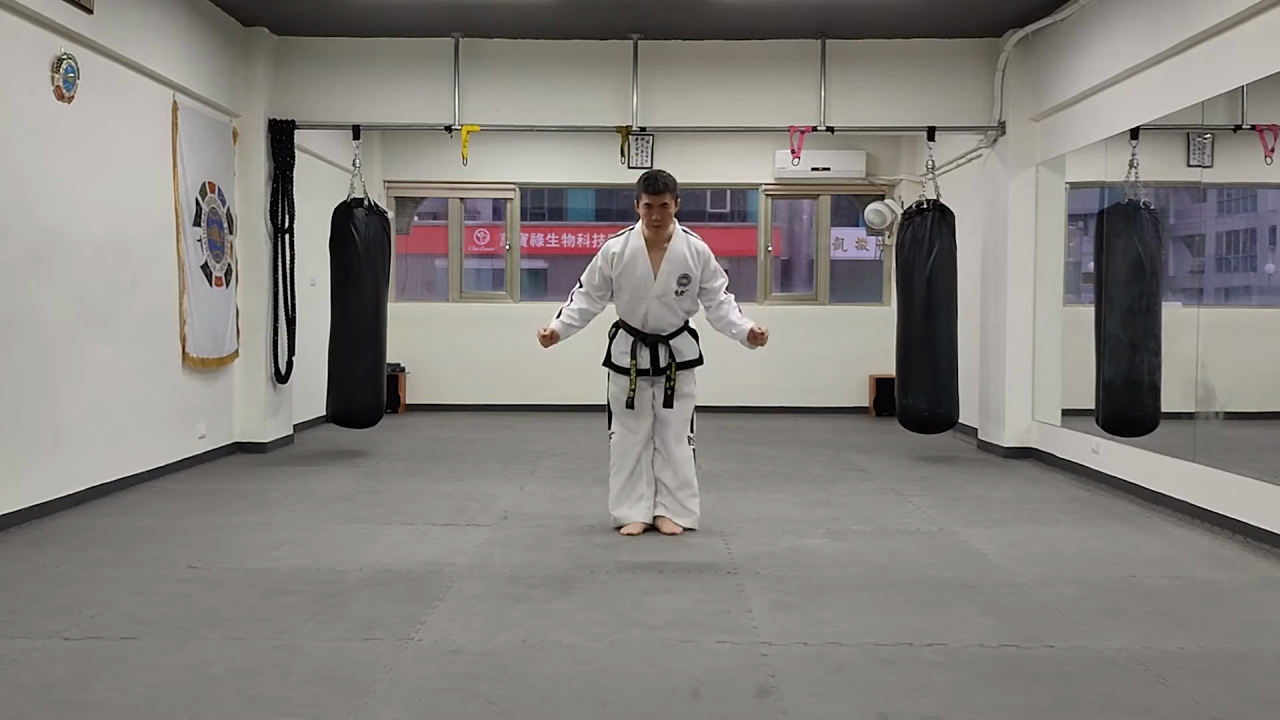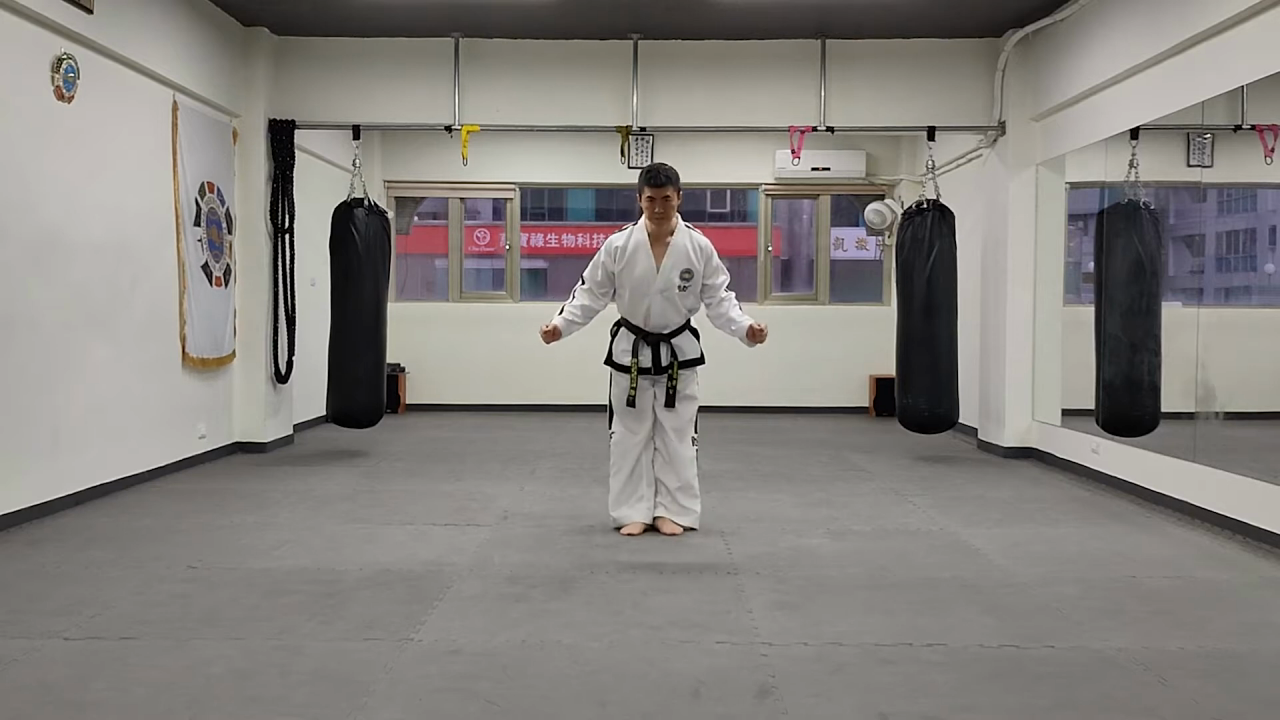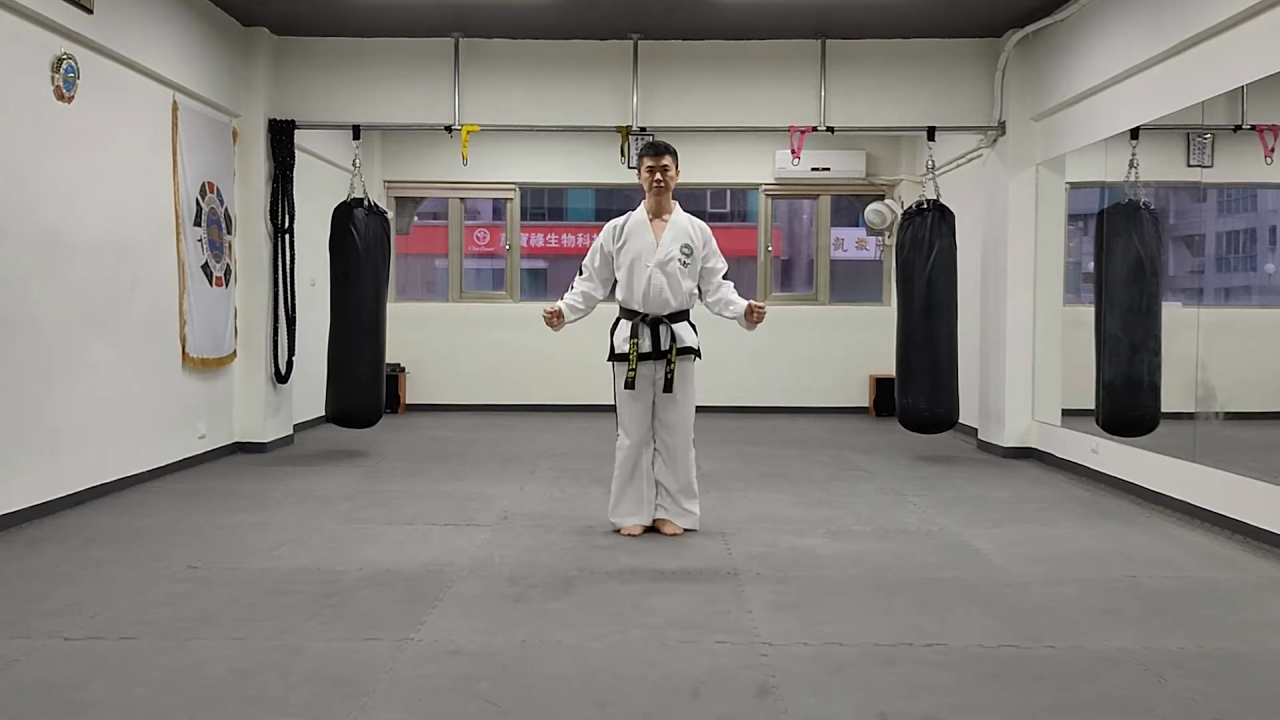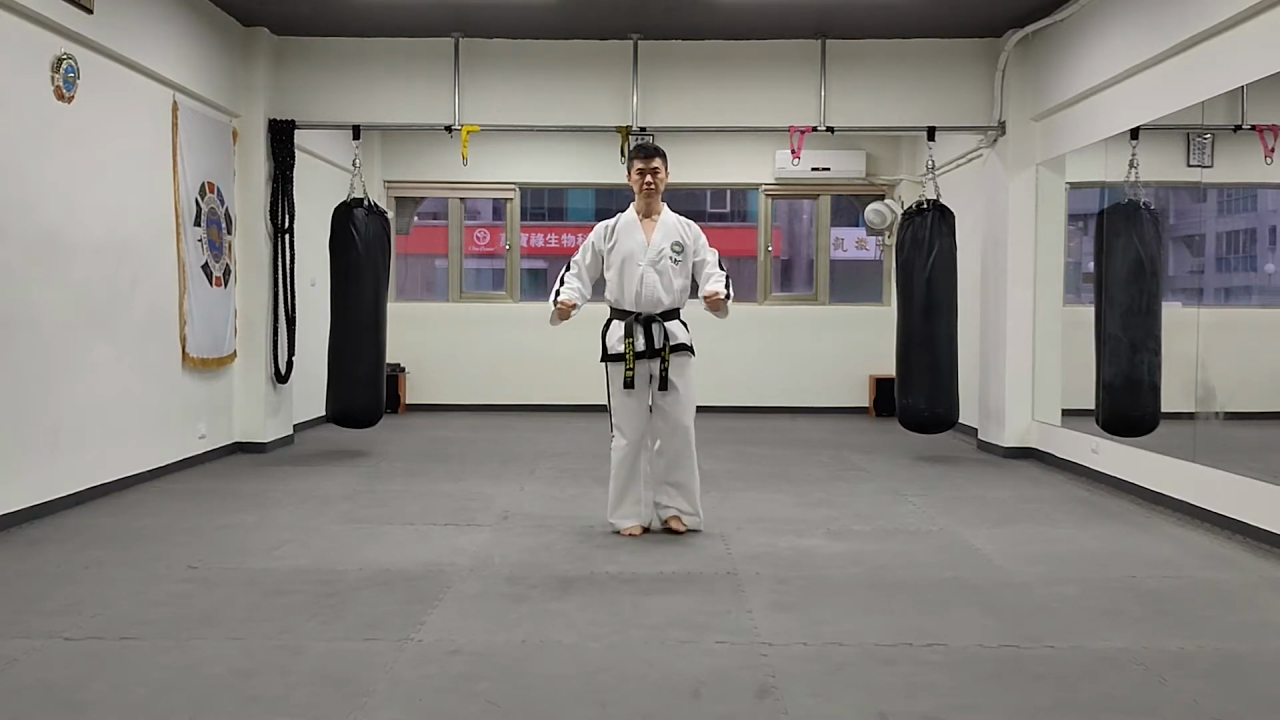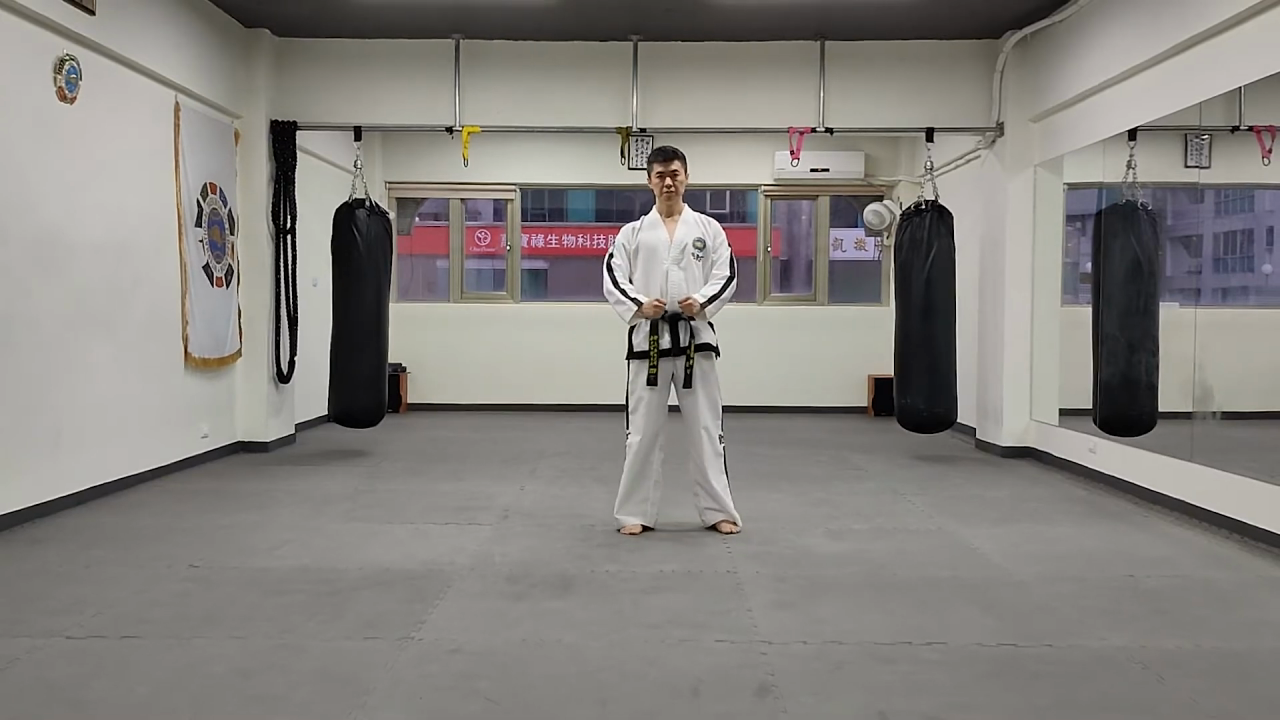
dt=0.7s
person 1, frame 1
left shoulder: (696, 250)
right shoulder: (615, 250)
left elbow: (718, 301)
right elbow: (588, 297)
left wrist: (747, 331)
right wrist: (557, 328)
left hip: (677, 352)
right hip: (629, 351)
left knee: (674, 435)
right knee: (630, 434)
left ankle: (671, 511)
right ankle: (634, 511)
person 1, frame 2
left shoulder: (699, 246)
right shoulder: (619, 245)
left elbow: (719, 298)
right elbow: (591, 293)
left wrist: (745, 327)
right wrist: (560, 324)
left hip: (679, 350)
right hip: (631, 349)
left knee: (677, 436)
right knee: (630, 434)
left ankle: (671, 511)
right ankle: (634, 512)
person 1, frame 3
left shoulder: (696, 231)
right shoulder: (618, 230)
left elbow: (715, 286)
right elbow: (591, 282)
left wrist: (743, 310)
right wrist: (563, 311)
left hip: (677, 339)
right hip: (631, 339)
left knee: (675, 432)
right knee: (633, 432)
left ankle: (672, 512)
right ankle: (633, 513)
person 1, frame 4
left shoulder: (687, 230)
right shoulder: (608, 231)
left elbow: (711, 271)
right elbow: (578, 273)
left wrist: (717, 296)
right wrist: (564, 301)
left hip: (671, 337)
right hip: (625, 338)
left knee: (678, 429)
right knee: (629, 433)
left ankle: (675, 509)
right ankle: (631, 514)
person 1, frame 5
left shoulder: (708, 228)
right shoulder: (632, 233)
left elbow: (726, 276)
right elbow: (612, 280)
left wrist: (702, 302)
right wrist: (639, 305)
left hip: (696, 337)
right hip: (649, 338)
left knee: (706, 428)
right knee: (642, 431)
left ankle: (717, 510)
right ankle: (635, 512)
